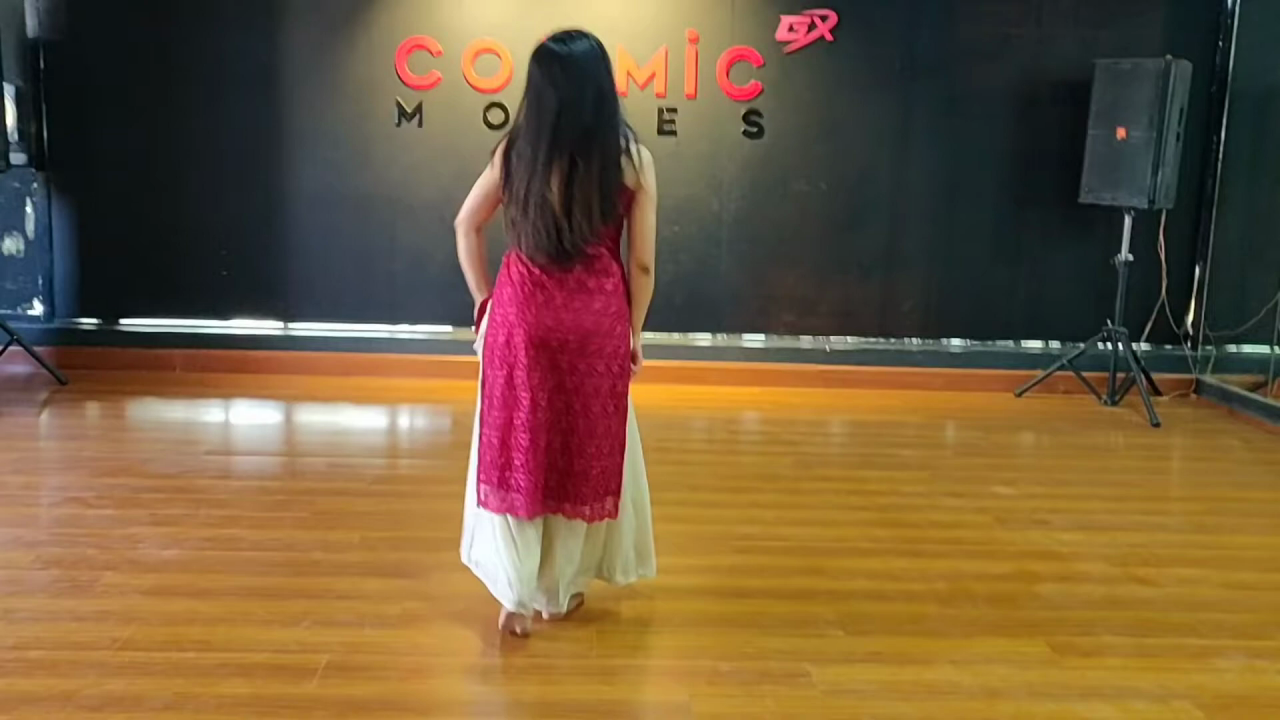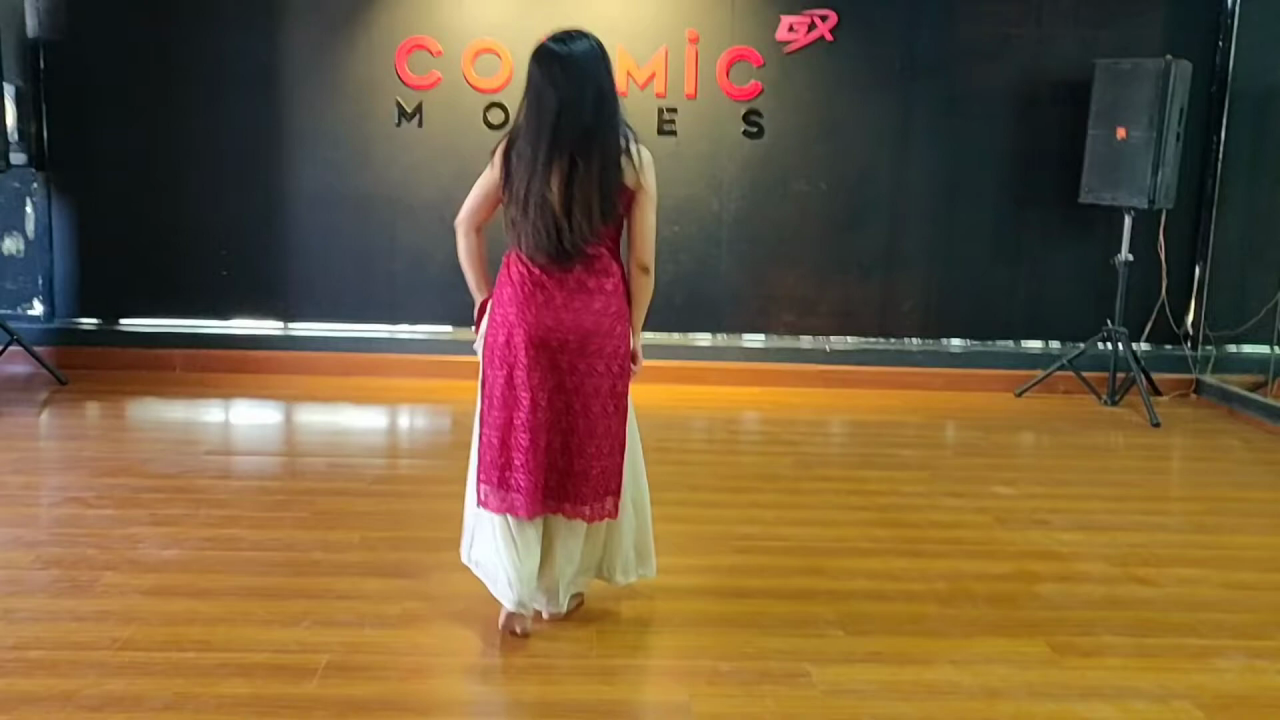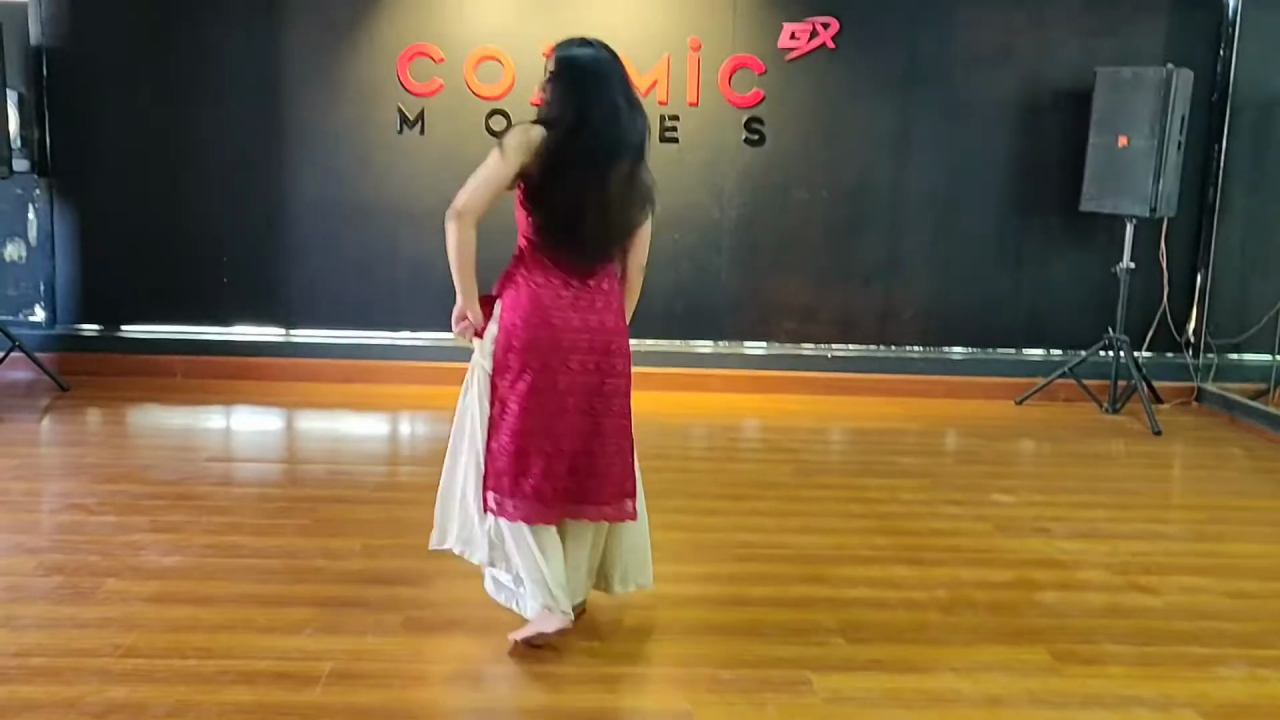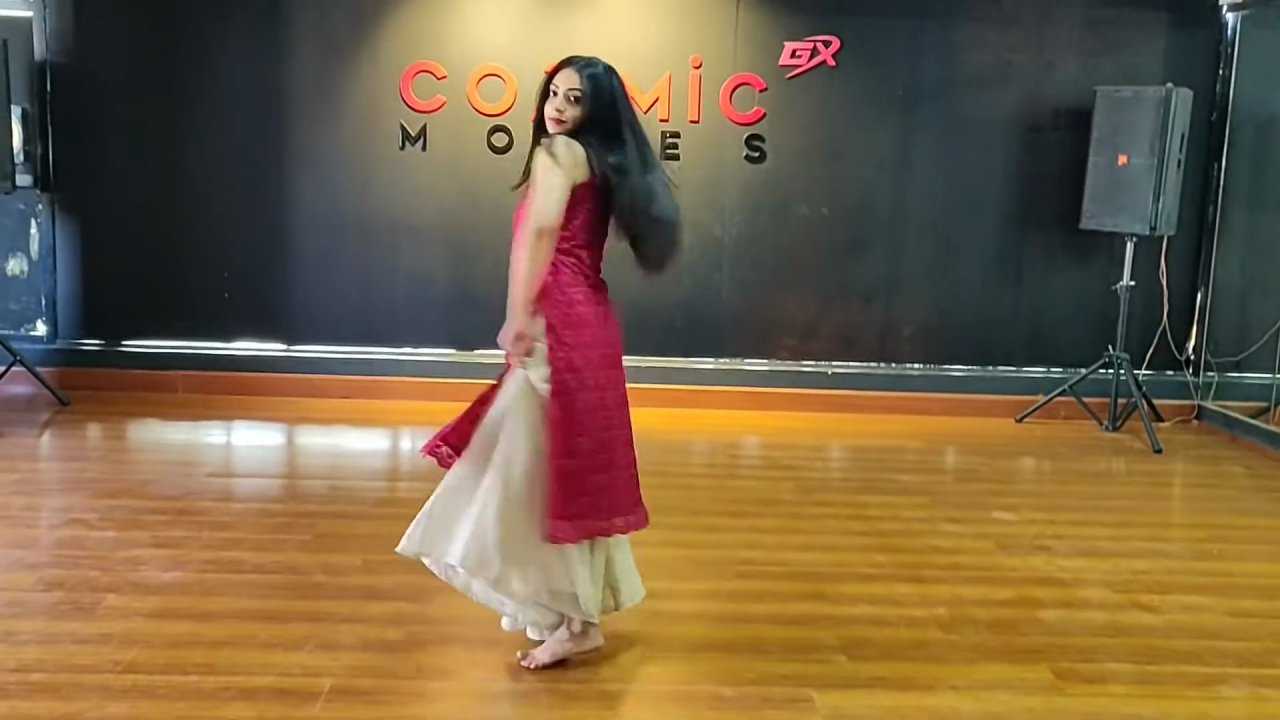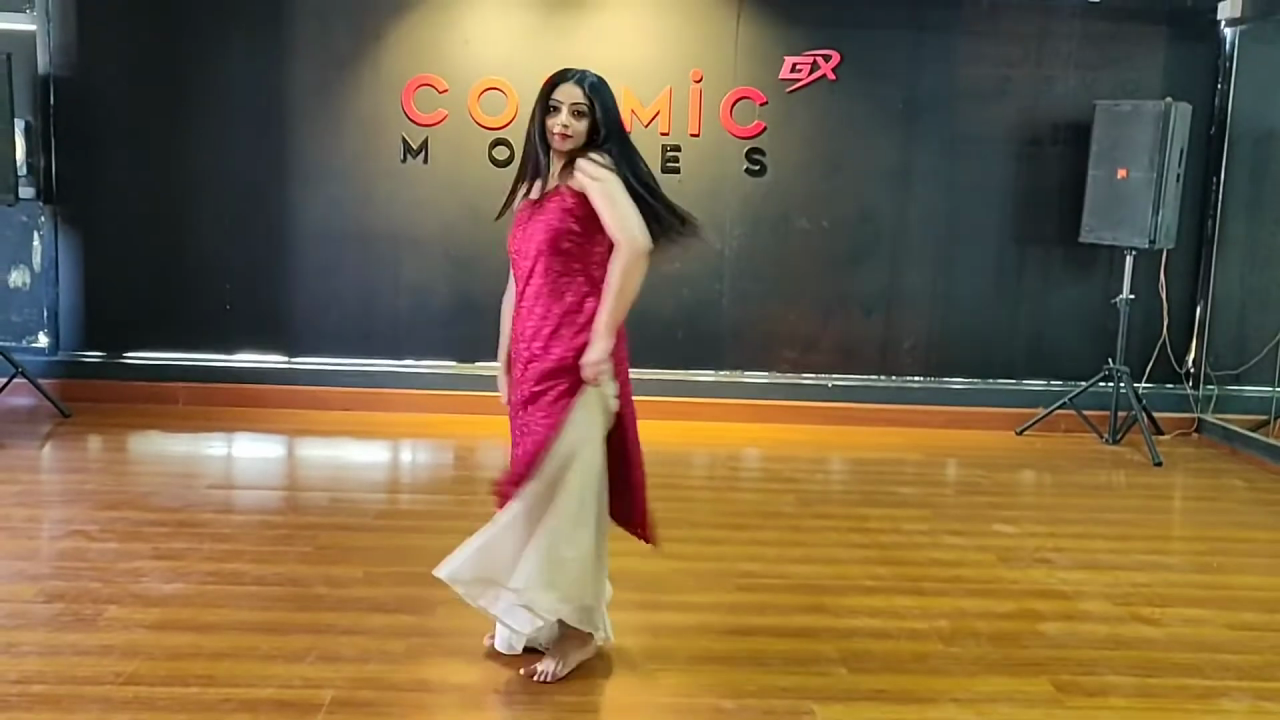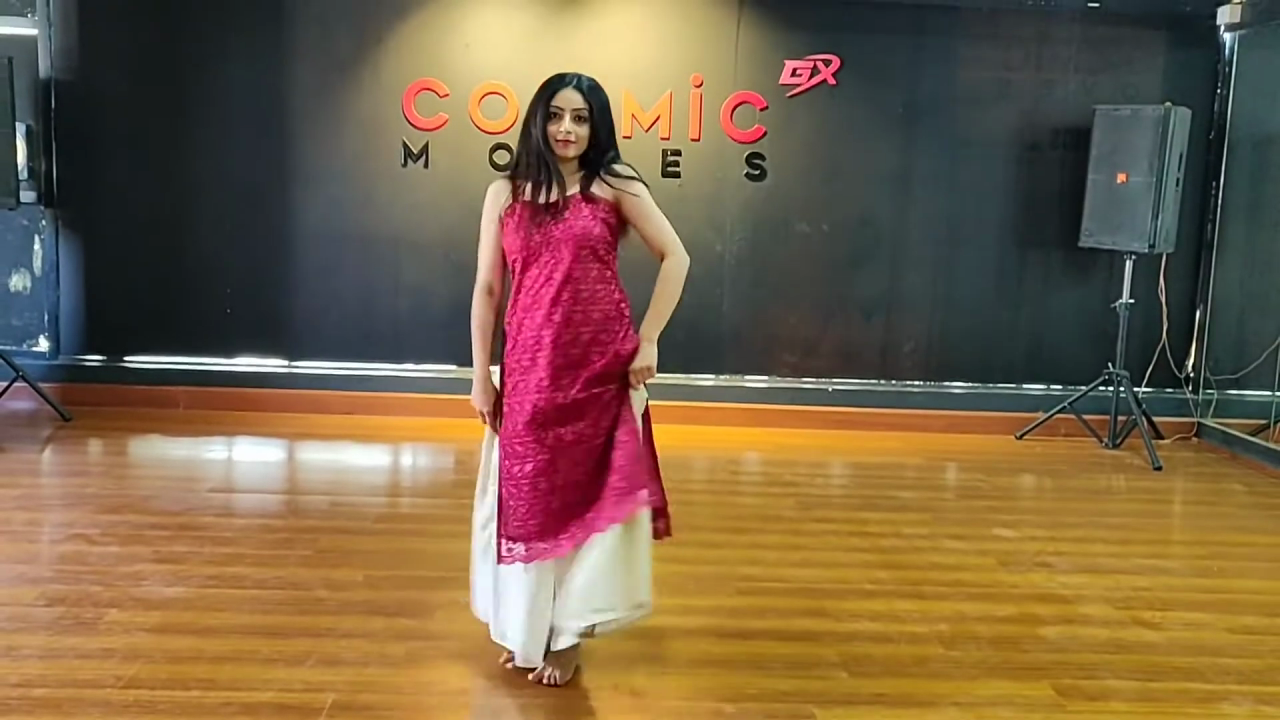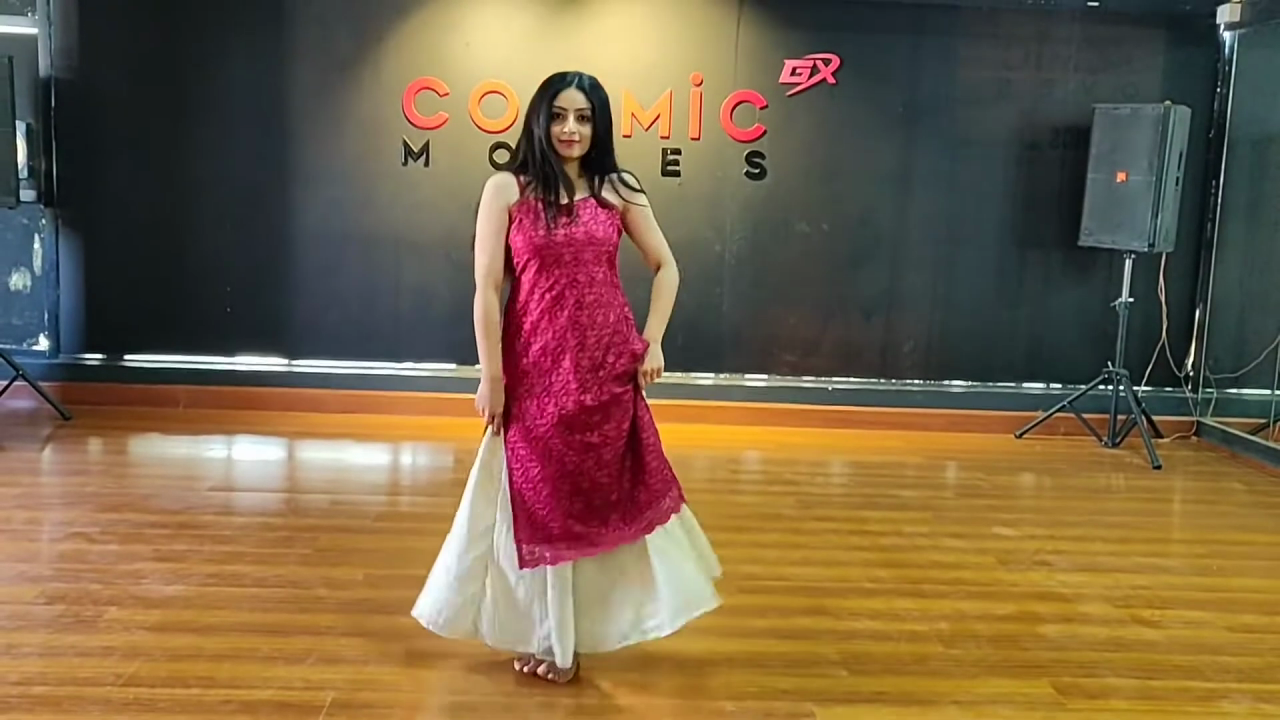
dt=0.2s
person 1, frame 1
left shoulder: (518, 147)
right shoulder: (631, 156)
left elbow: (466, 226)
right elbow: (641, 261)
left wrist: (484, 301)
right wrist: (632, 330)
left hip: (521, 317)
right hip: (598, 324)
left knee: (517, 454)
right knee: (587, 455)
left ankle: (518, 595)
right ankle: (560, 589)
person 1, frame 2
left shoulder: (519, 144)
right shoulder: (630, 157)
left elbow: (468, 225)
right elbow: (643, 262)
left wrist: (484, 300)
right wrist: (631, 331)
left hip: (521, 314)
right hip: (597, 322)
left knee: (517, 453)
right knee: (587, 454)
left ankle: (519, 593)
right ankle: (562, 587)
person 1, frame 3
left shoulder: (531, 140)
right shoulder: (628, 158)
left elbow: (463, 212)
right elbow: (636, 261)
left wrist: (468, 297)
left hip: (532, 317)
right hip: (601, 325)
left knee: (521, 458)
right knee: (590, 461)
left ankle: (549, 600)
right ankle: (571, 589)
person 1, frame 4
left shoulder: (559, 151)
right shoulder: (606, 166)
left elbow: (540, 226)
left wrist: (517, 318)
left hip: (556, 334)
right hip: (589, 333)
left knee: (536, 477)
right knee: (573, 476)
left ankle: (576, 619)
right ankle: (576, 605)
person 1, frame 5
left shoulder: (592, 170)
right shoulder: (523, 188)
left elbow: (636, 245)
left wrist: (604, 339)
right wrist: (506, 359)
left hip: (578, 360)
right hip: (536, 361)
left knee: (559, 489)
right knee: (538, 489)
left ankle: (577, 628)
right ankle: (534, 621)
person 1, frame 6
left shoulder: (615, 184)
right shoulder: (505, 193)
left elbow: (677, 258)
right elbow: (487, 290)
left wrist: (648, 339)
right wrist: (482, 373)
left hip: (603, 364)
right hip: (531, 369)
left knee: (596, 494)
right knee: (530, 498)
left ankle: (570, 632)
right ankle: (532, 631)
person 1, frame 7
left shoulder: (618, 191)
right shoulder: (507, 190)
left elbow: (665, 267)
right elbow: (486, 289)
left wrist: (652, 342)
right wrist: (491, 377)
left hip: (609, 368)
right hip: (534, 371)
left knee: (605, 497)
right knee: (535, 502)
left ankle: (571, 635)
right ankle: (537, 634)
